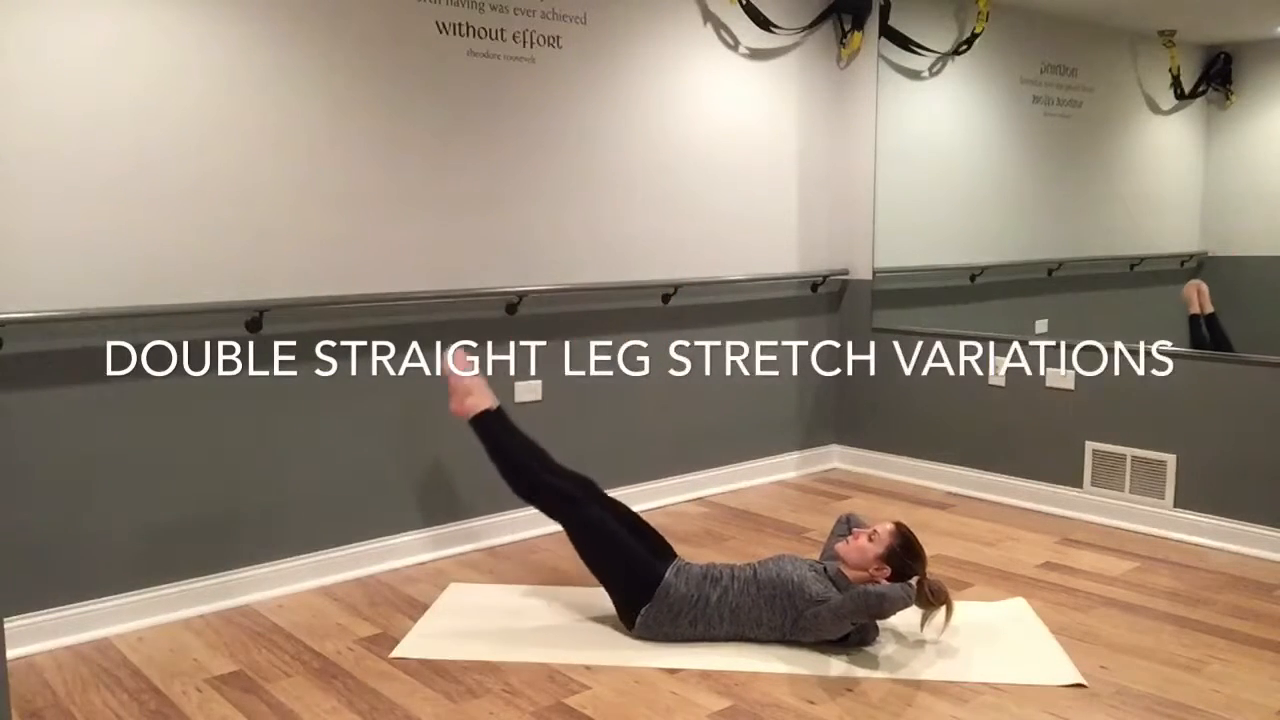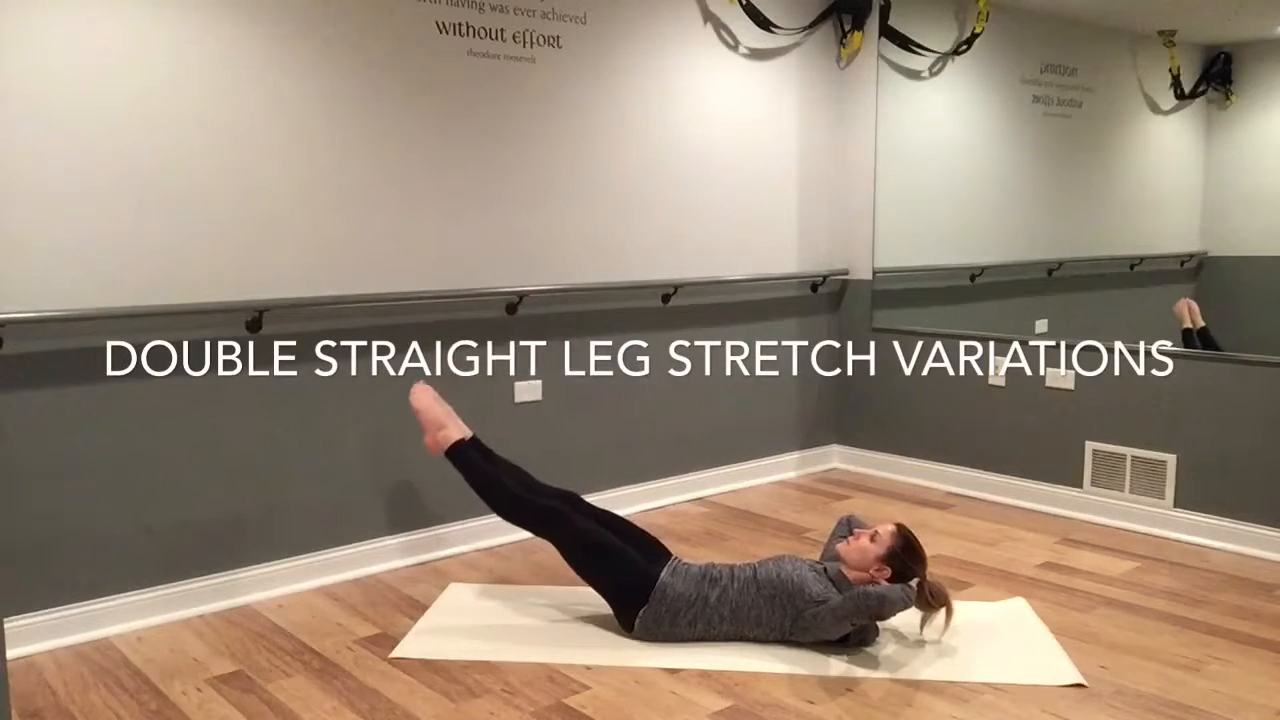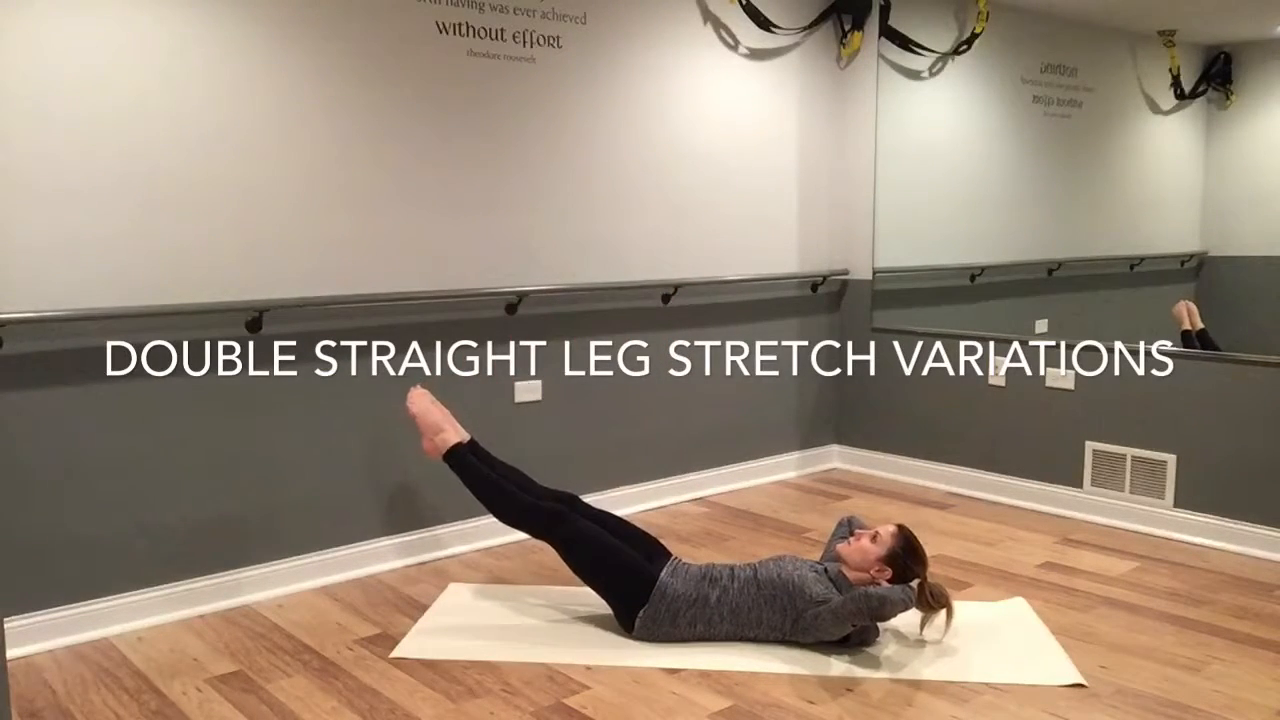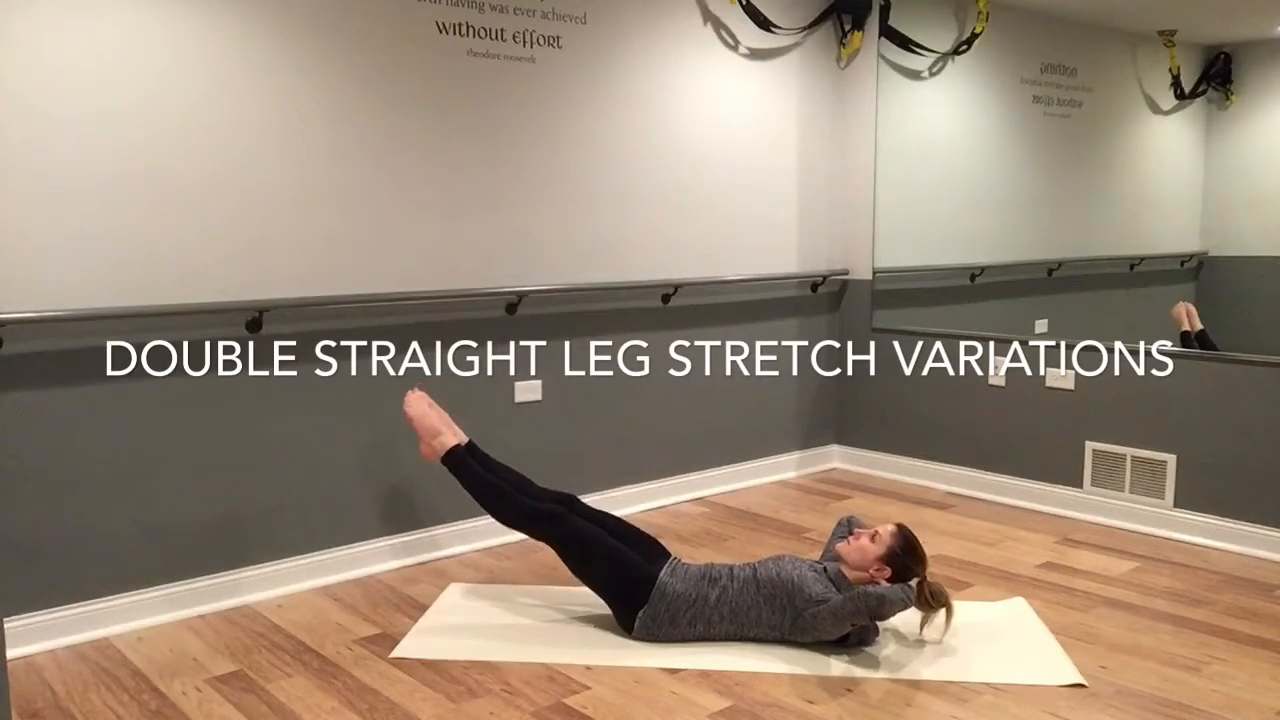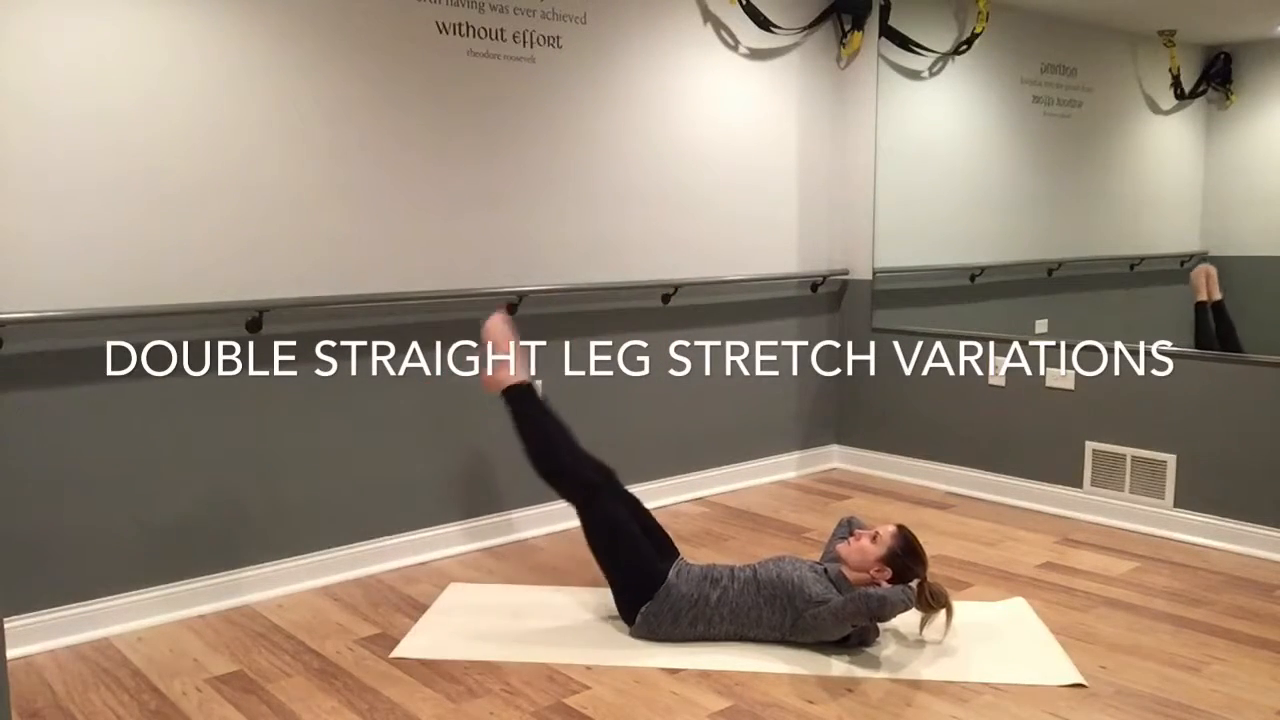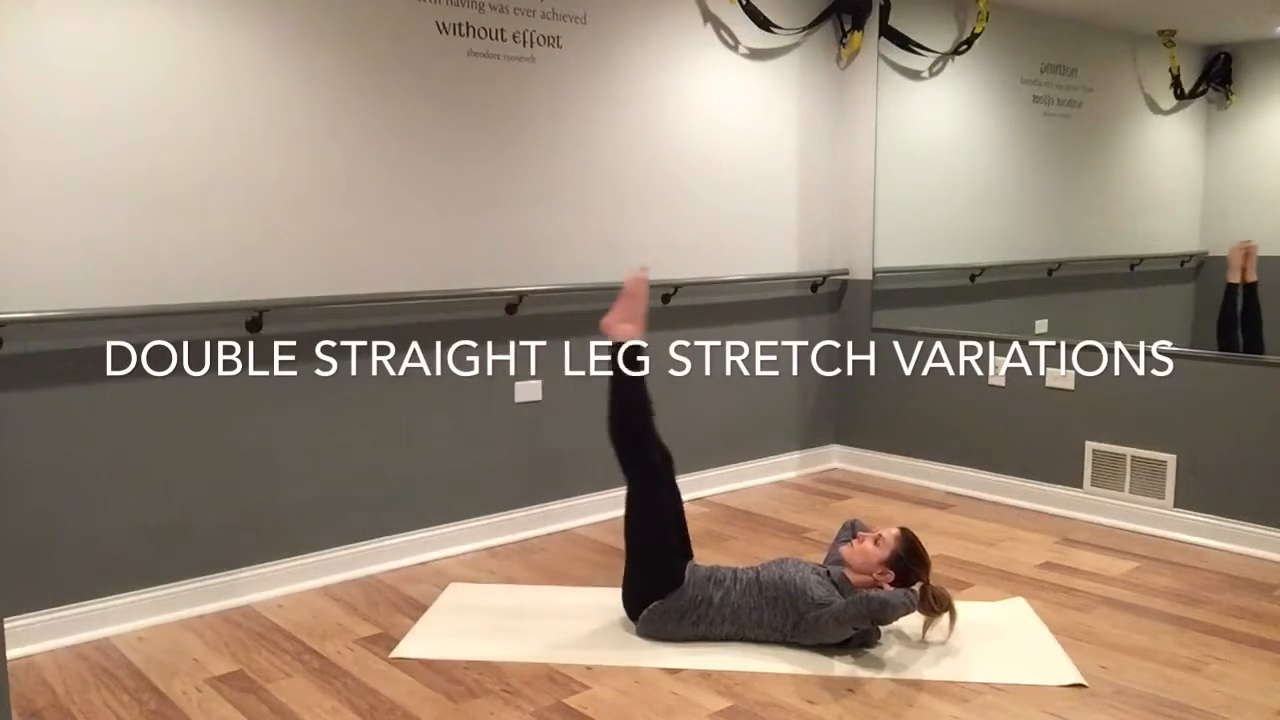
dt=0.4s
person 1, frame 1
left shoulder: (833, 613)
right shoulder: (832, 573)
left elbow: (879, 599)
right elbow: (847, 519)
left wrist: (913, 588)
right wrist: (896, 551)
left hip: (661, 606)
right hip: (681, 582)
left knee: (571, 504)
right knee: (586, 494)
left ankle: (481, 410)
right ankle: (484, 411)
person 1, frame 2
left shoulder: (833, 612)
right shoulder: (833, 576)
left elbow: (880, 600)
right elbow: (845, 520)
left wrist: (911, 592)
left hip: (659, 607)
right hip: (677, 581)
left knee: (555, 519)
right knee: (571, 505)
left ankle: (454, 441)
right ankle: (459, 441)
person 1, frame 3
left shoulder: (832, 613)
right shoulder: (833, 575)
left elbow: (877, 601)
right elbow: (844, 520)
left wrist: (911, 593)
left hip: (659, 607)
right hip: (677, 581)
left knee: (553, 520)
right knee: (568, 506)
left ankle: (452, 447)
right ankle: (459, 445)
person 1, frame 4
left shoulder: (832, 610)
right shoulder: (832, 576)
left elbow: (876, 600)
right elbow: (846, 521)
left wrist: (909, 593)
left hip: (659, 607)
right hip: (674, 581)
left knee: (551, 520)
right knee: (567, 507)
left ankle: (449, 447)
right ankle: (455, 446)
person 1, frame 5
left shoulder: (834, 615)
right shoulder: (832, 578)
left elbow: (872, 603)
right elbow: (847, 522)
left wrist: (909, 595)
left hip: (660, 609)
right hip: (676, 584)
left knee: (589, 491)
right knee: (599, 482)
left ankle: (513, 381)
right ankle: (515, 381)
person 1, frame 6
left shoulder: (834, 615)
right shoulder: (835, 579)
left elbow: (876, 605)
right elbow: (851, 526)
left wrist: (912, 596)
left hip: (661, 607)
right hip: (682, 590)
left knee: (649, 470)
left ankle: (628, 339)
